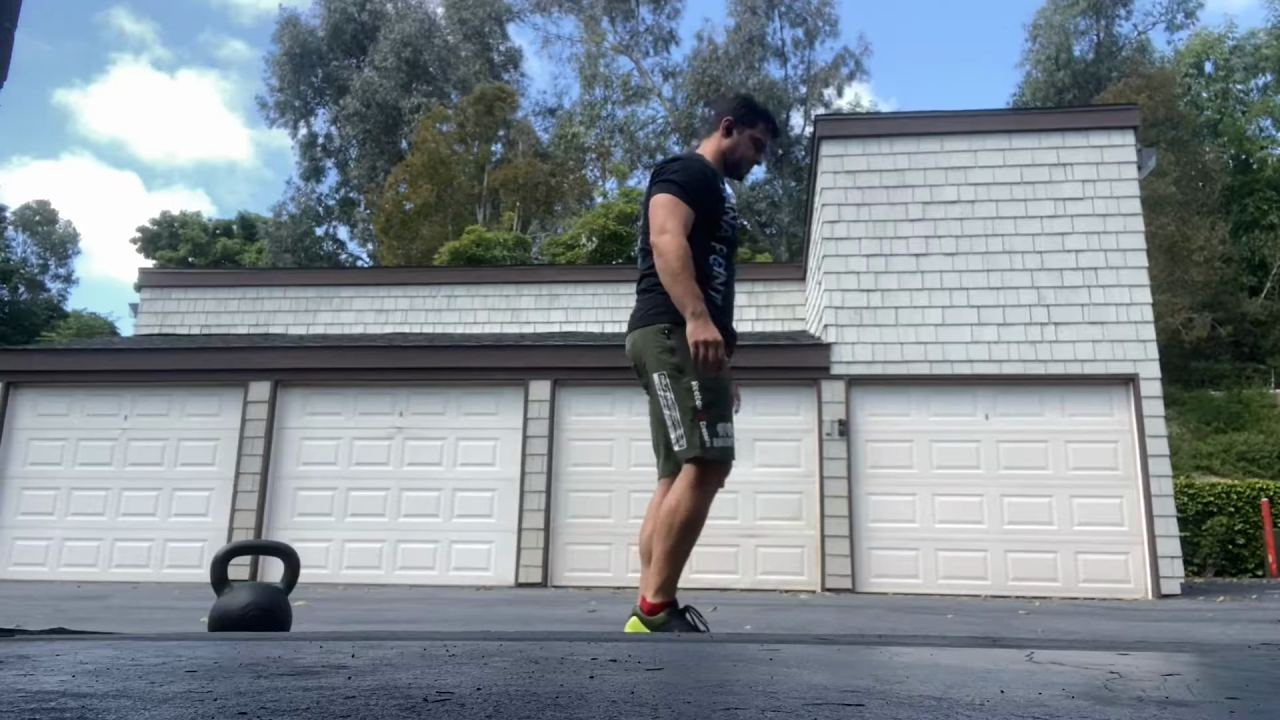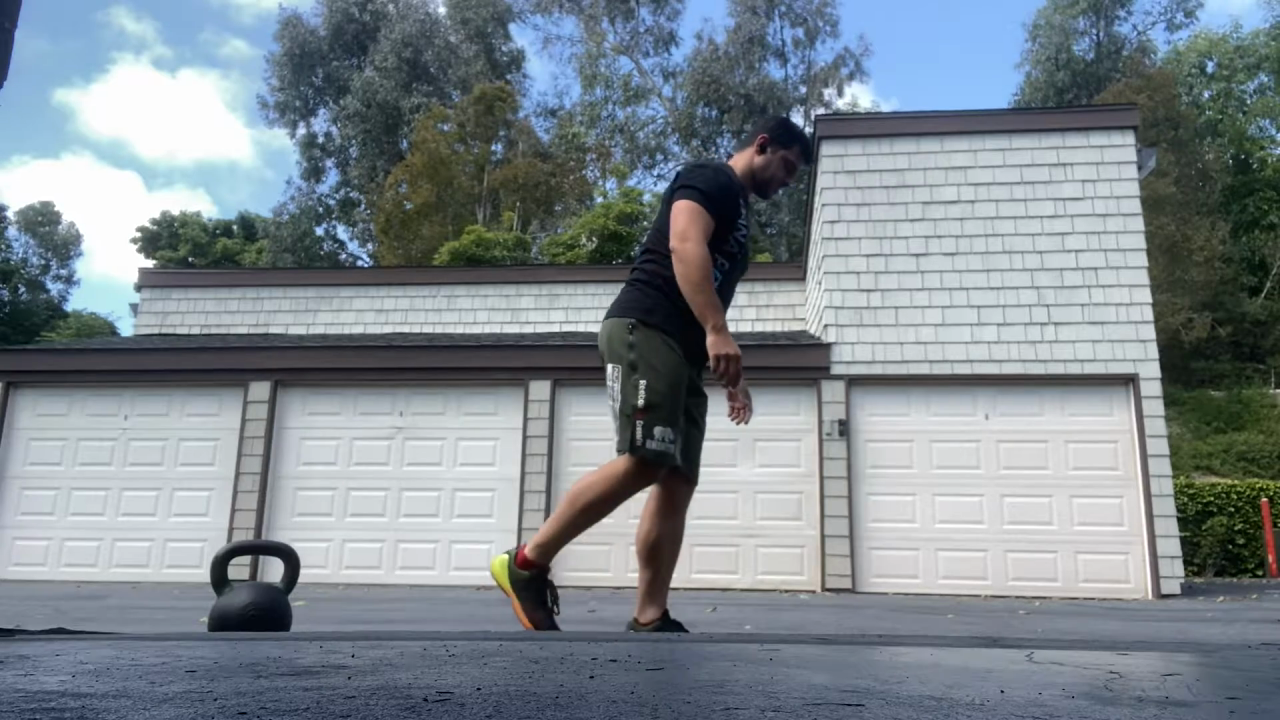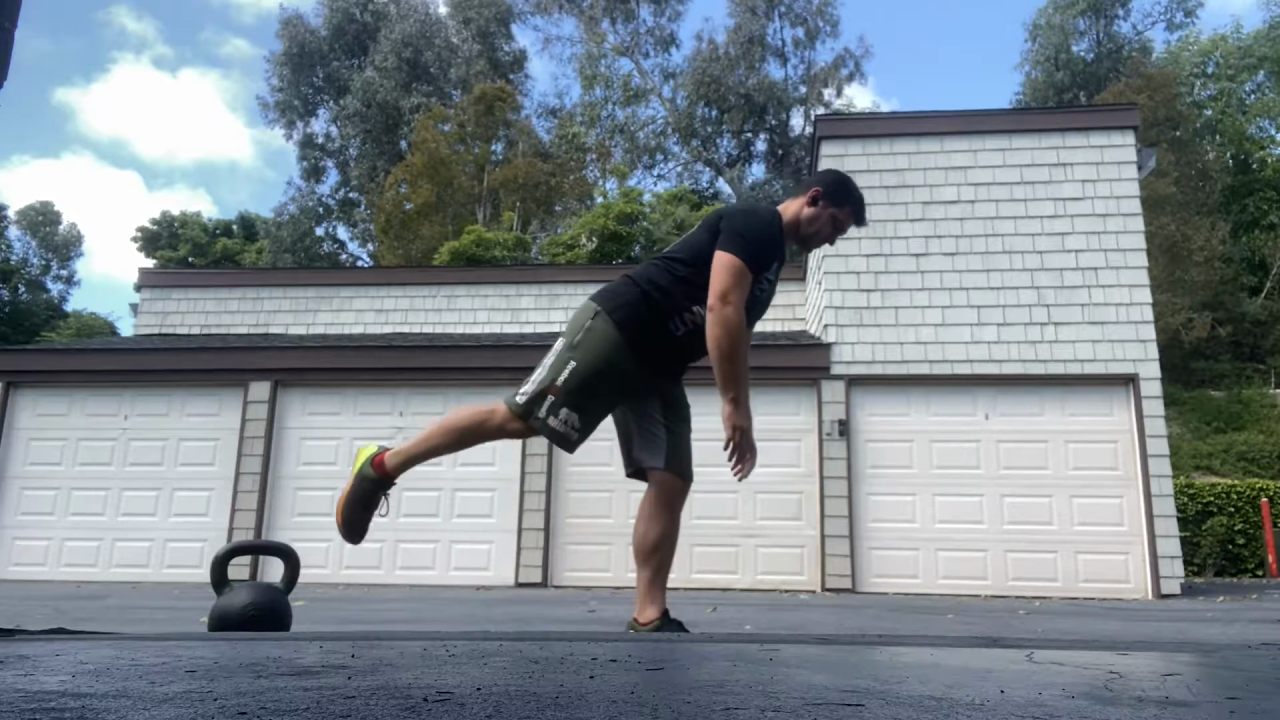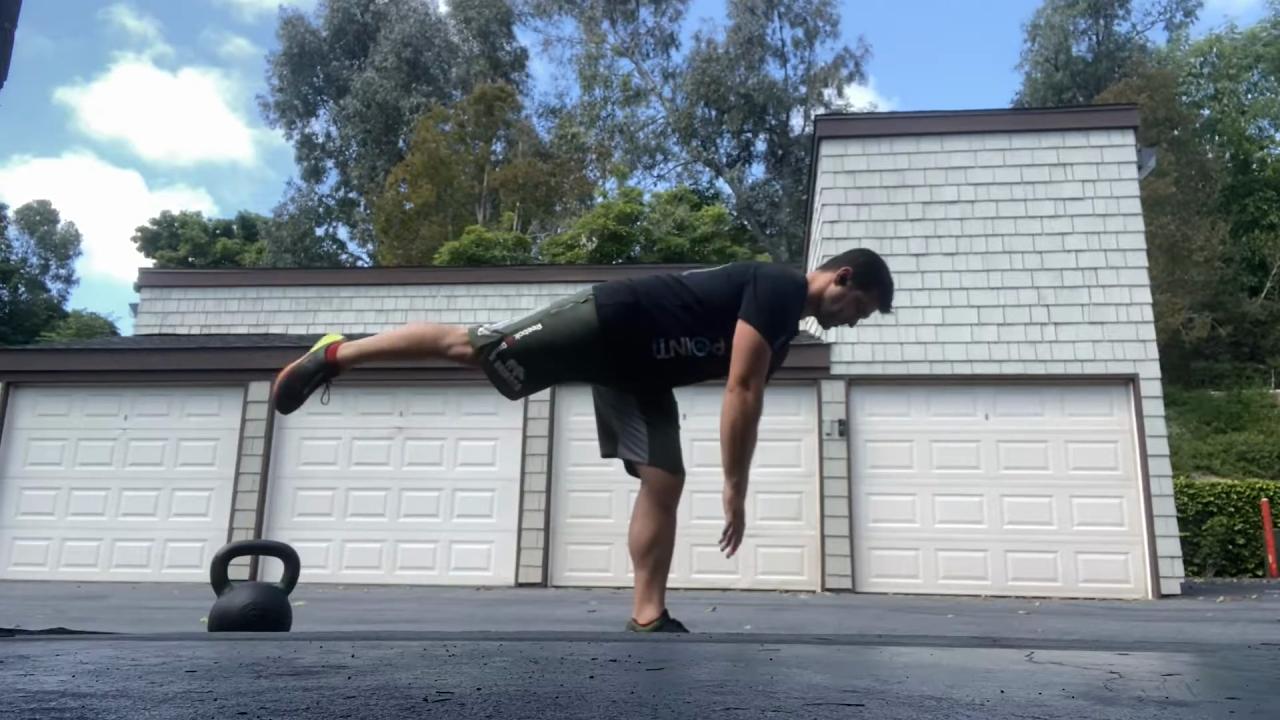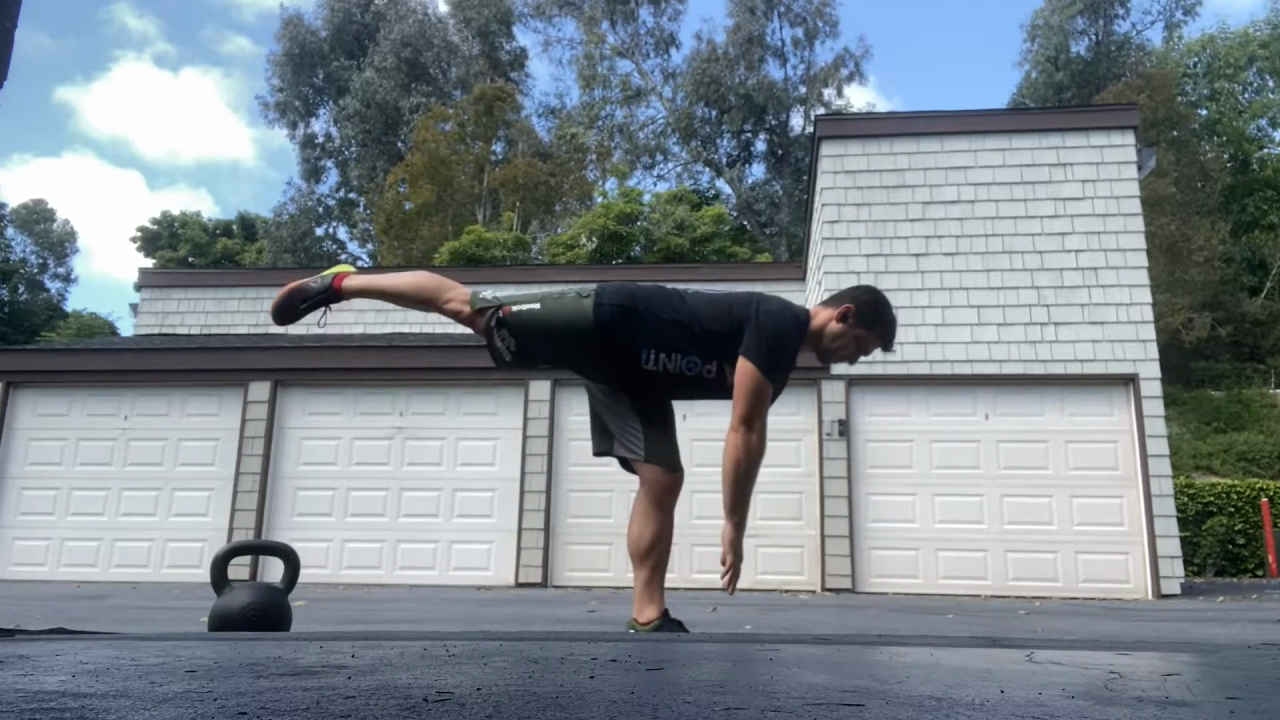
dt=0.5s
person 1, frame 1
left shoulder: (711, 190)
right shoulder: (686, 171)
right elbow: (666, 240)
left wrist: (716, 346)
right wrist: (698, 320)
left hip: (689, 343)
right hip: (673, 335)
left knee: (681, 476)
right knee: (706, 466)
left ankle: (652, 608)
right ankle: (656, 607)
person 1, frame 2
left shoulder: (737, 207)
right shoulder: (709, 179)
right elbow: (686, 247)
left wrist: (731, 373)
right wrist: (717, 333)
left hip: (679, 346)
right hip: (645, 330)
left knee: (678, 481)
right knee: (643, 464)
left ankle: (650, 616)
right ankle: (527, 563)
person 1, frame 3
left shoulder: (773, 256)
right shoulder: (755, 223)
left elbow: (734, 337)
right elbow: (723, 309)
left wrist: (742, 422)
right wrist: (733, 404)
left hip: (657, 363)
right hip: (615, 327)
left knee: (671, 481)
right knee: (516, 418)
left ankle: (649, 615)
right ankle: (384, 466)
person 1, frame 4
left shoulder: (782, 330)
right shoulder: (777, 287)
left elbow: (747, 402)
right elbow: (739, 391)
left wrist: (737, 491)
right wrist: (733, 487)
left hip: (639, 370)
right hip: (604, 325)
left knee: (663, 482)
right knee: (468, 346)
left ankle: (648, 614)
right ankle: (336, 356)
person 1, frame 5
left shoulder: (780, 360)
right shoulder: (778, 323)
left elbow: (750, 436)
right elbow: (743, 433)
left wrist: (735, 525)
right wrist: (732, 527)
left hip: (629, 371)
right hip: (599, 325)
left knee: (663, 481)
right knee: (464, 305)
left ankle: (648, 614)
right ankle: (340, 283)
